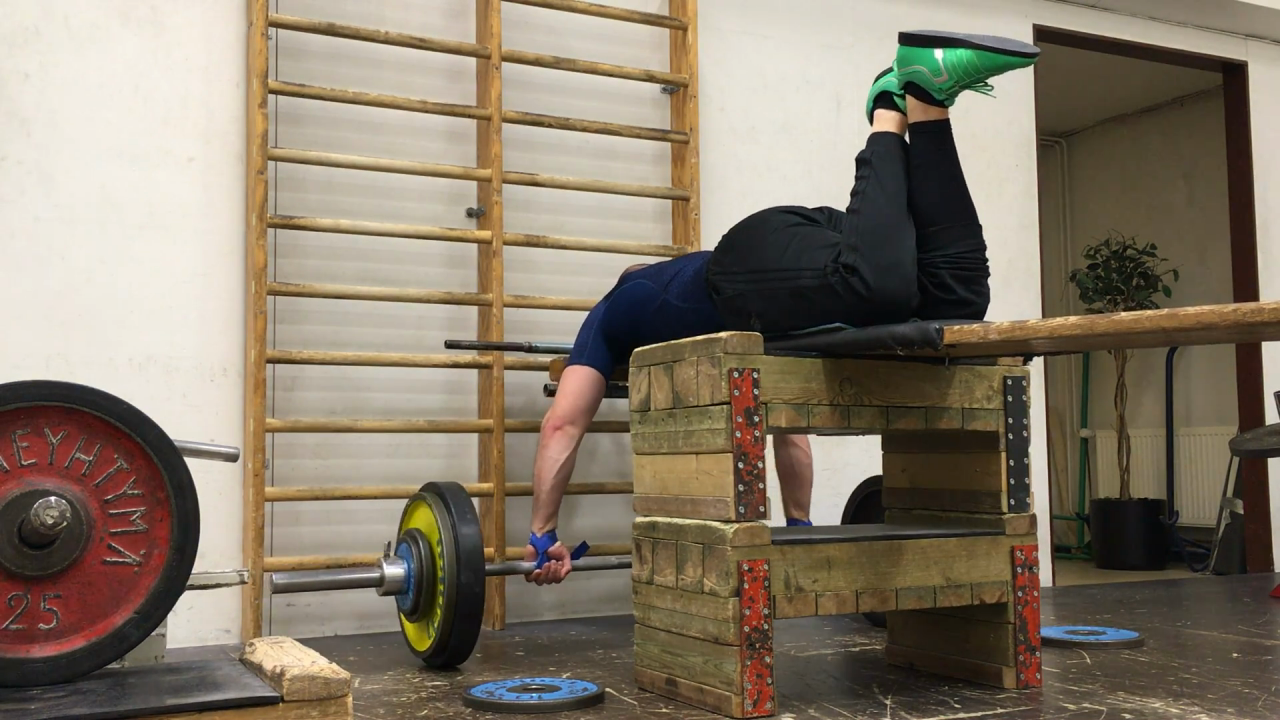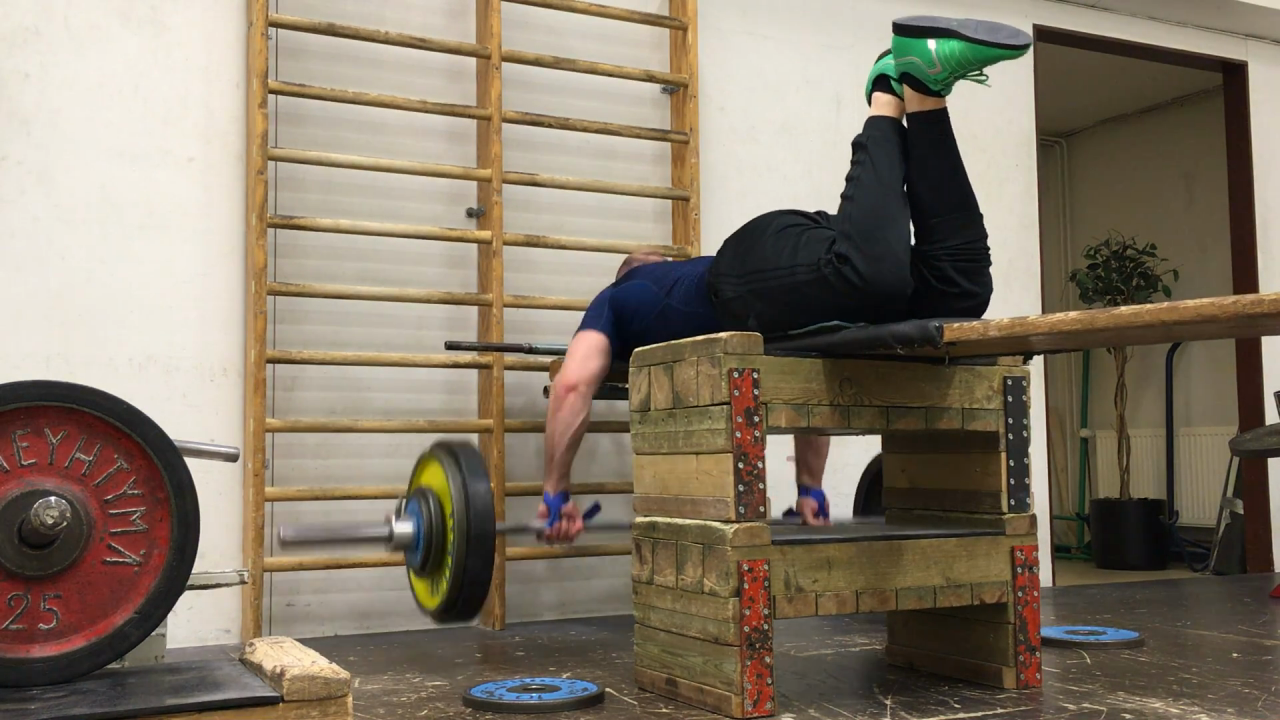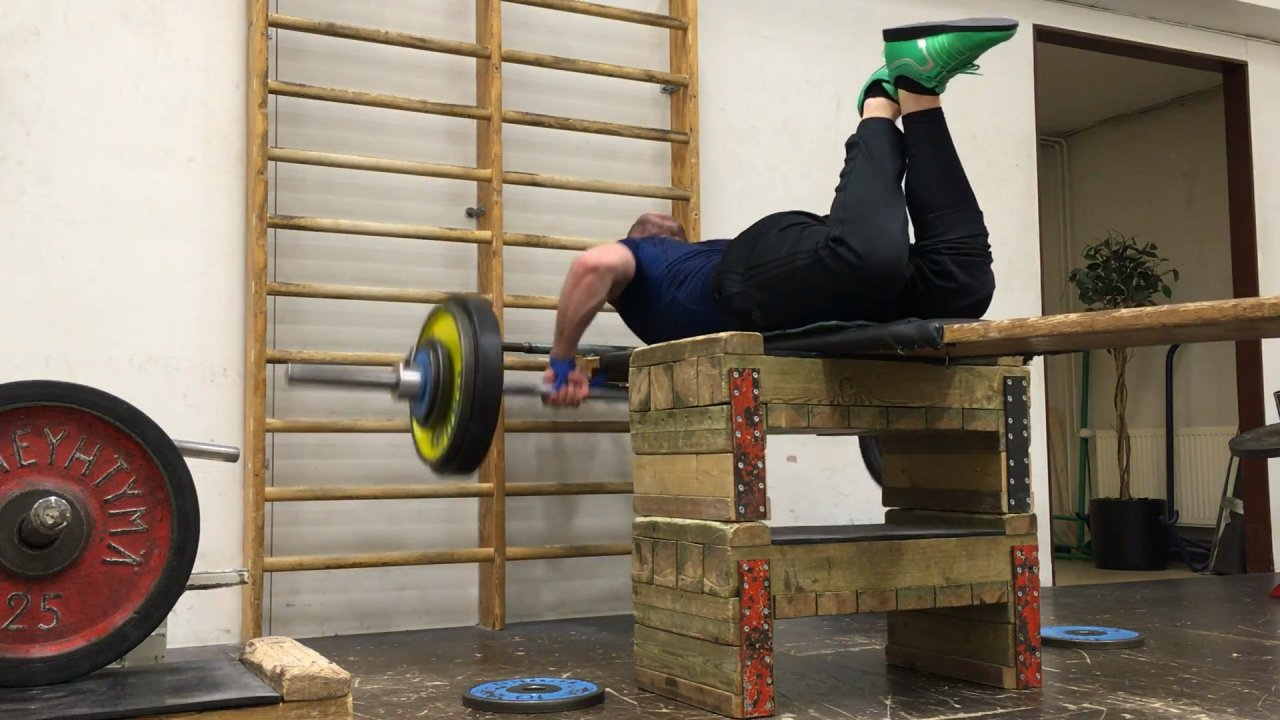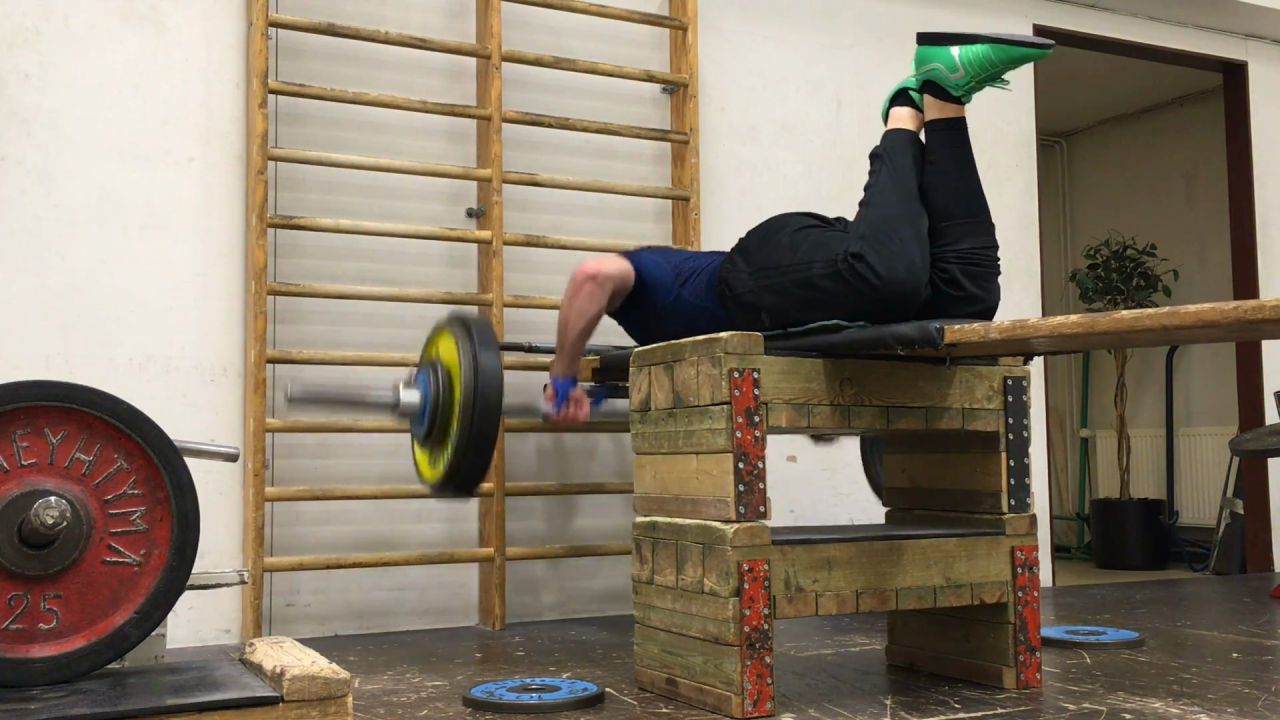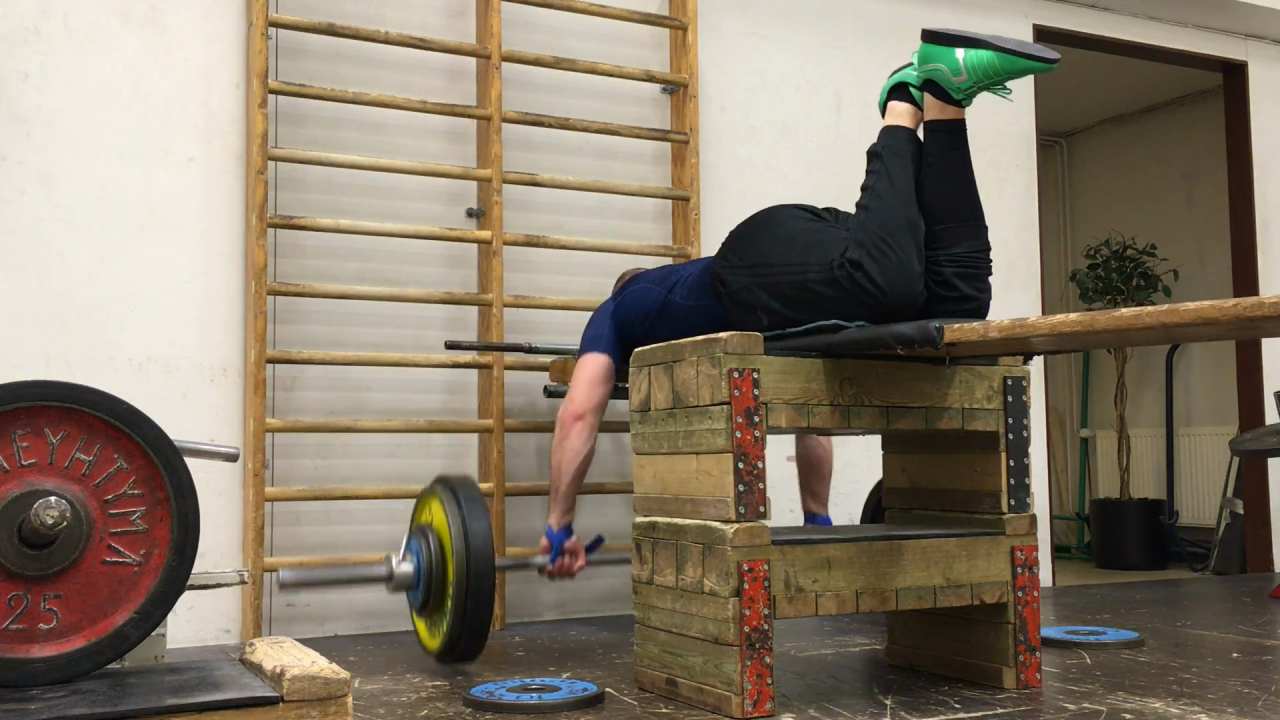
dt=0.3s
person 1, frame 1
left shoulder: (612, 316)
right shoulder: (690, 324)
left elbow: (562, 424)
right elbow: (787, 425)
left wrist: (544, 534)
right wrist: (799, 524)
left hip: (754, 266)
left knee: (879, 285)
right knee: (957, 299)
left ankle: (889, 115)
right ankle: (922, 98)
person 1, frame 2
left shoulder: (617, 300)
right shoulder: (689, 288)
left elbow: (572, 384)
left wrist: (556, 497)
right wrist: (810, 488)
left hip: (758, 272)
left knee: (875, 275)
right knee: (959, 285)
left ankle: (888, 100)
right ankle: (915, 87)
person 1, frame 3
left shoulder: (635, 259)
right shoulder: (698, 261)
left elbow: (596, 266)
left wrist: (562, 361)
left hip: (755, 290)
right knee: (962, 280)
left ankle: (882, 102)
person 1, frame 4
left shoulder: (635, 273)
left elbow: (595, 274)
left wrist: (563, 380)
left hip: (776, 269)
left knee: (887, 280)
right knee: (968, 296)
left ankle: (906, 112)
person 1, frame 5
left shoulder: (617, 313)
left elbow: (579, 414)
left wrist: (559, 528)
right wrist: (816, 516)
left hip: (761, 265)
left knee: (883, 282)
right knee: (958, 296)
left ankle: (904, 103)
right ankle: (939, 93)
